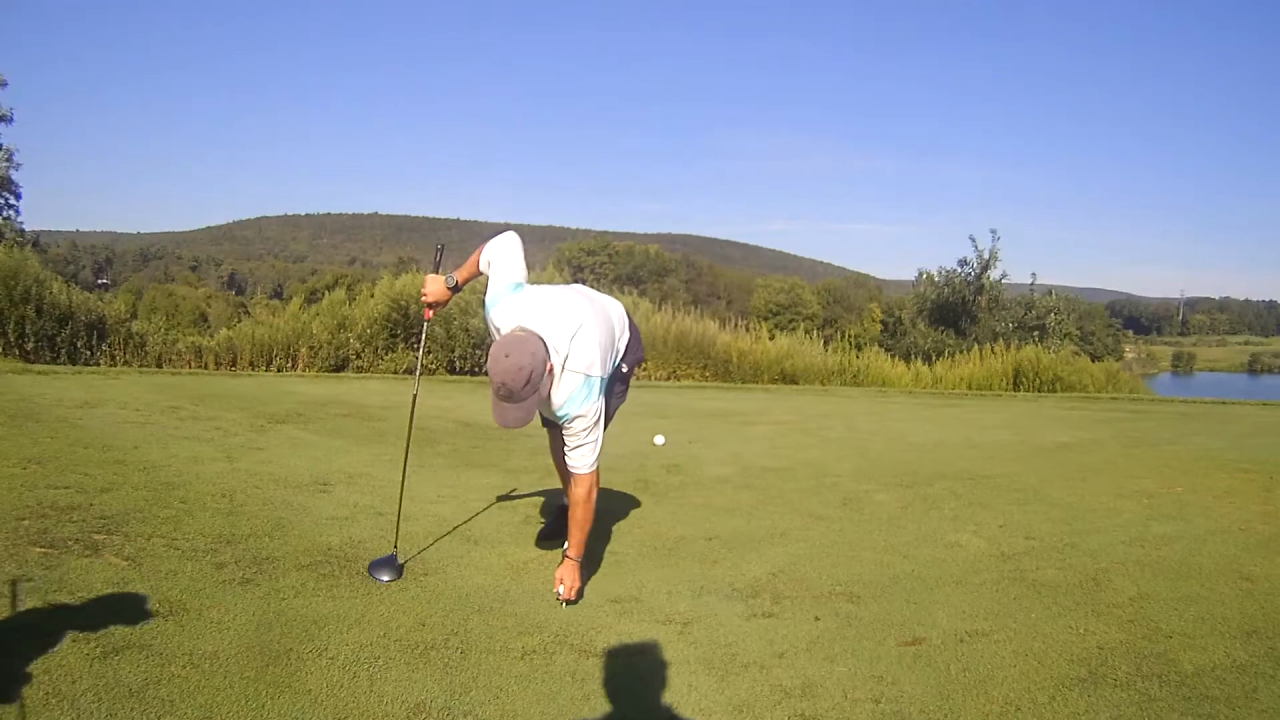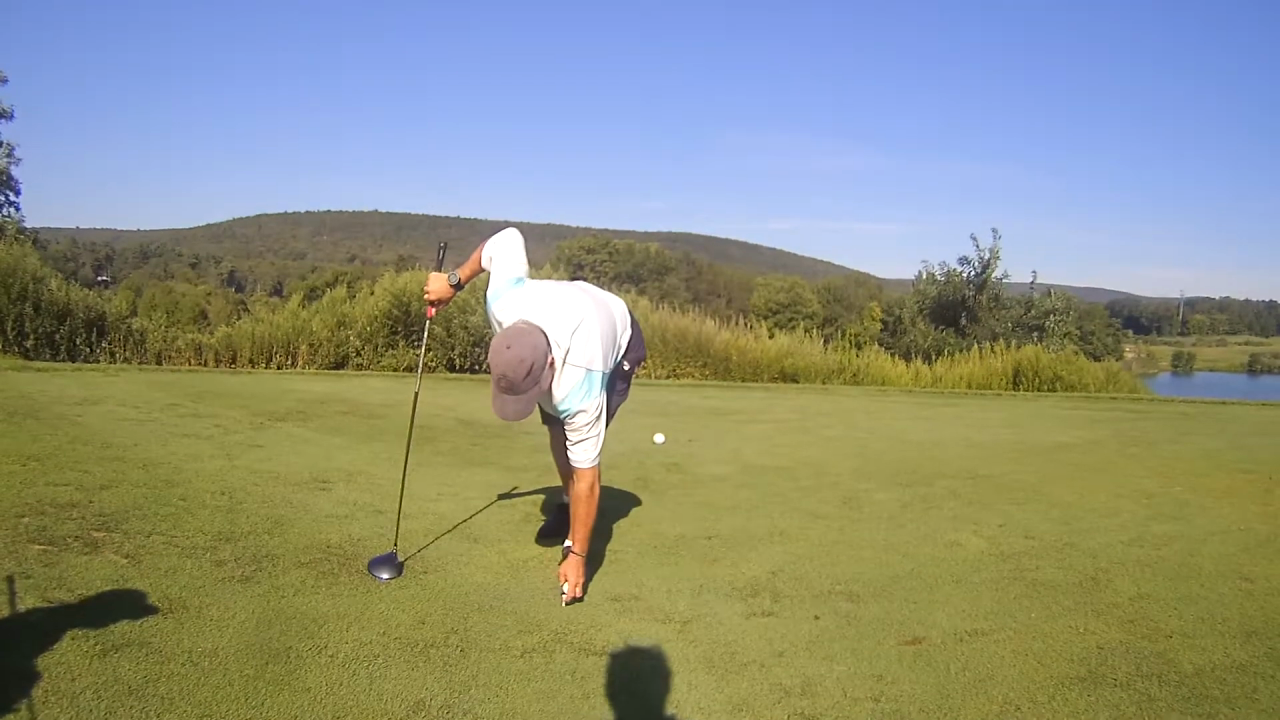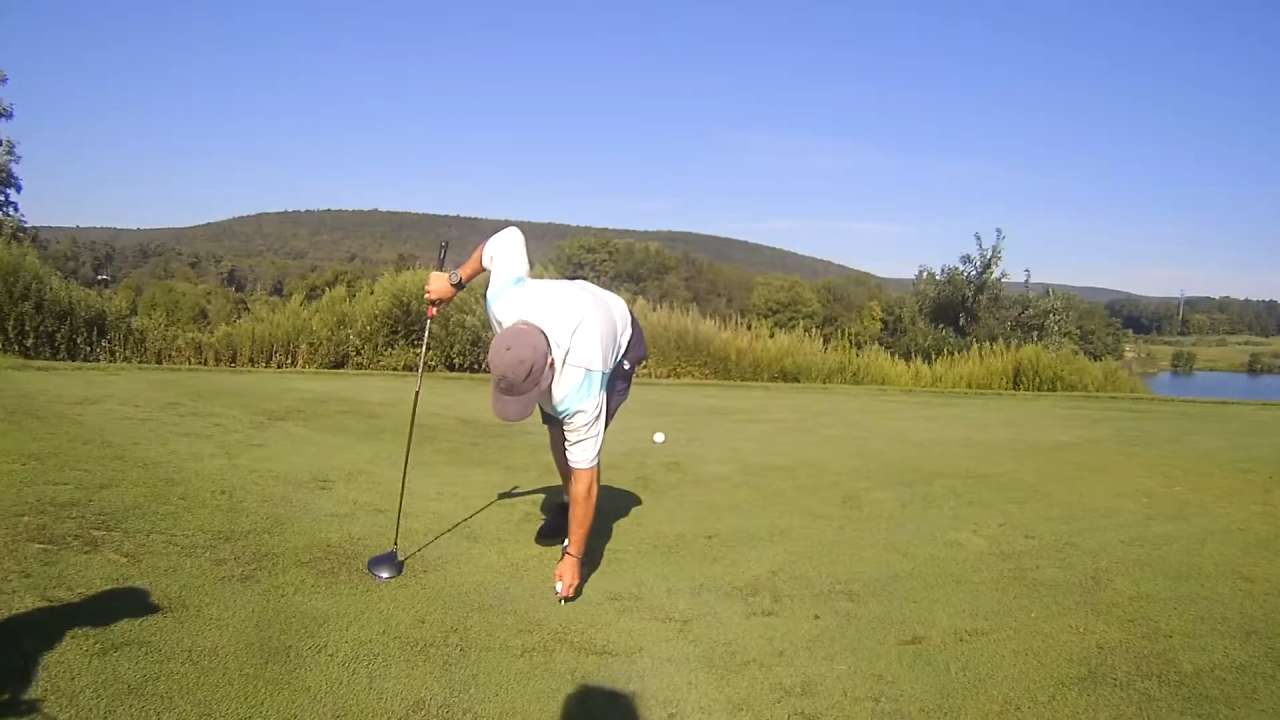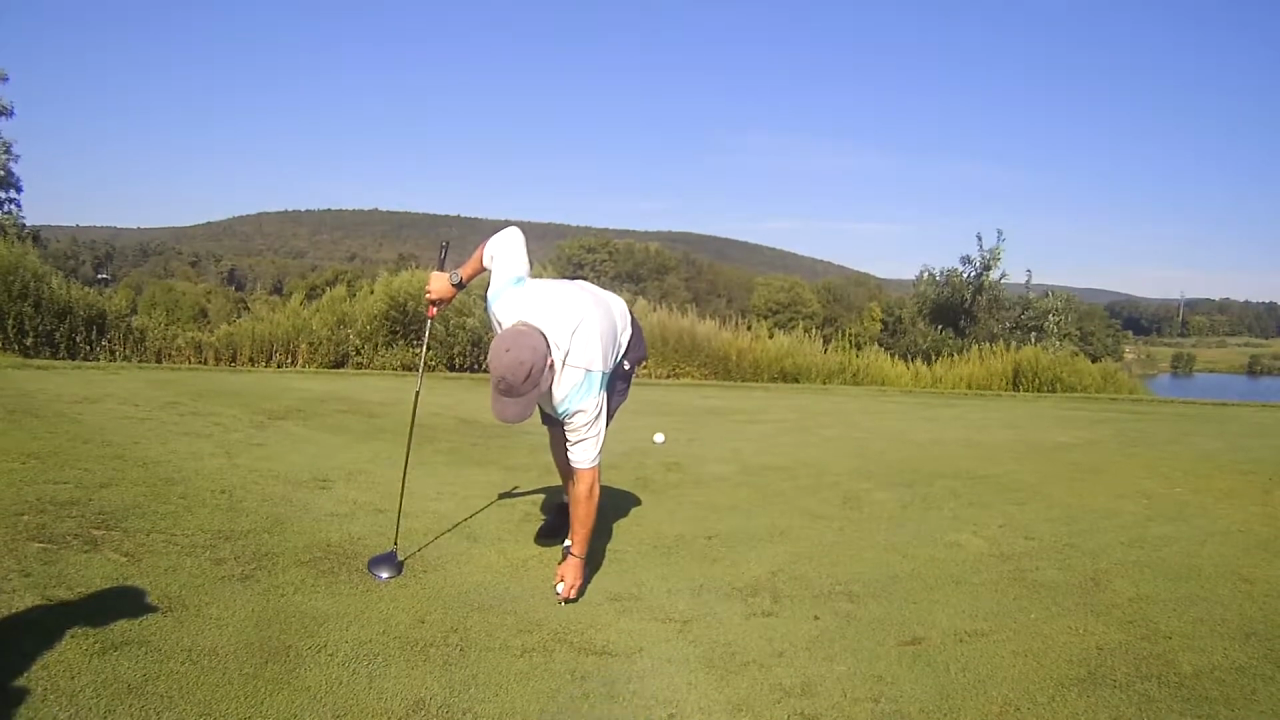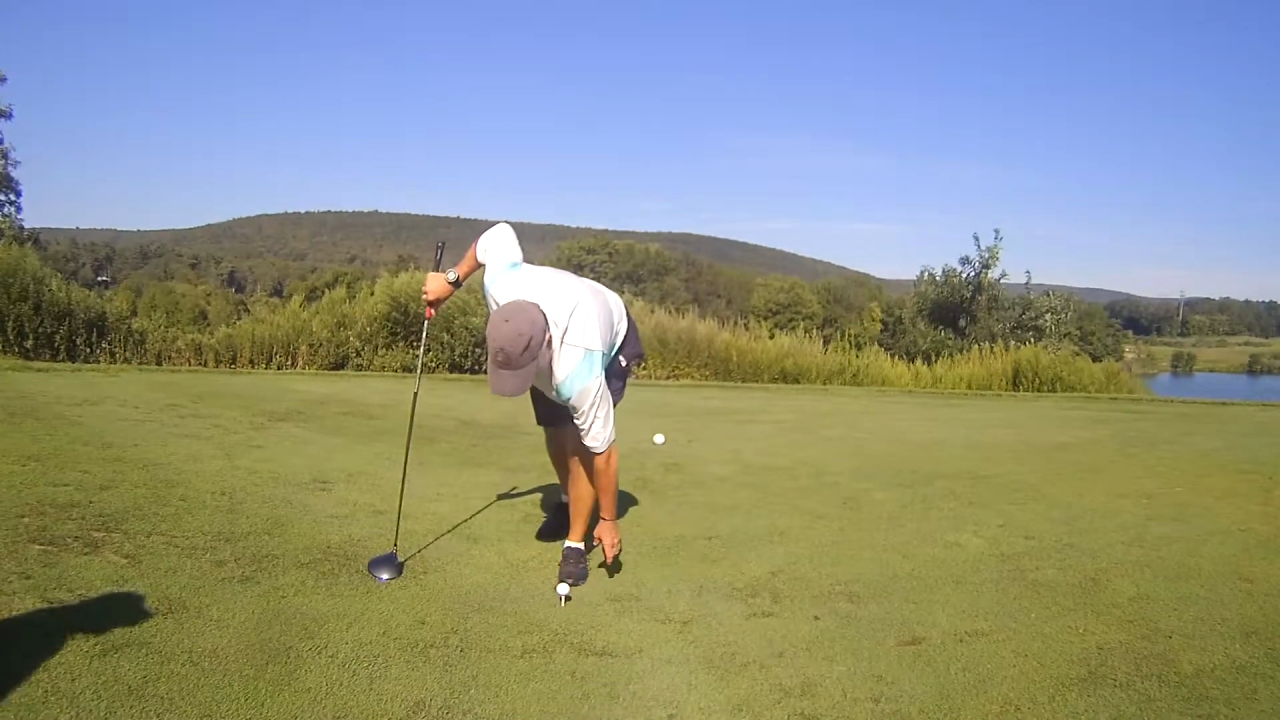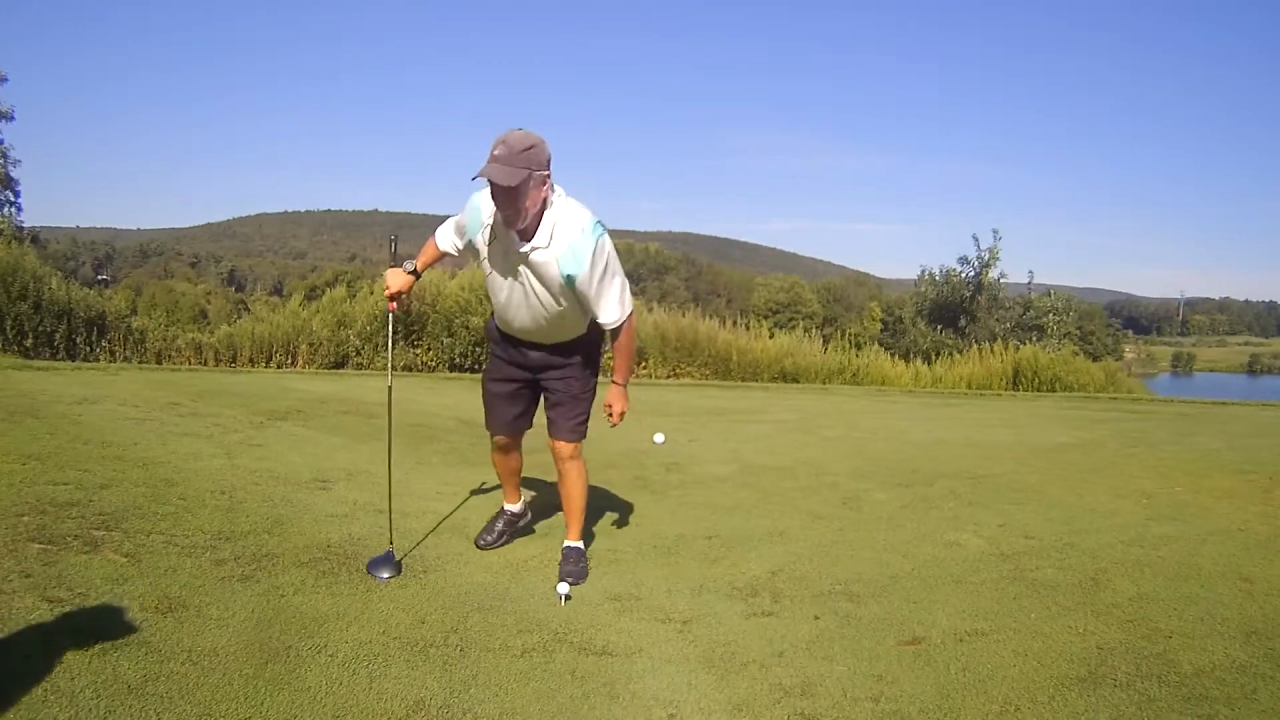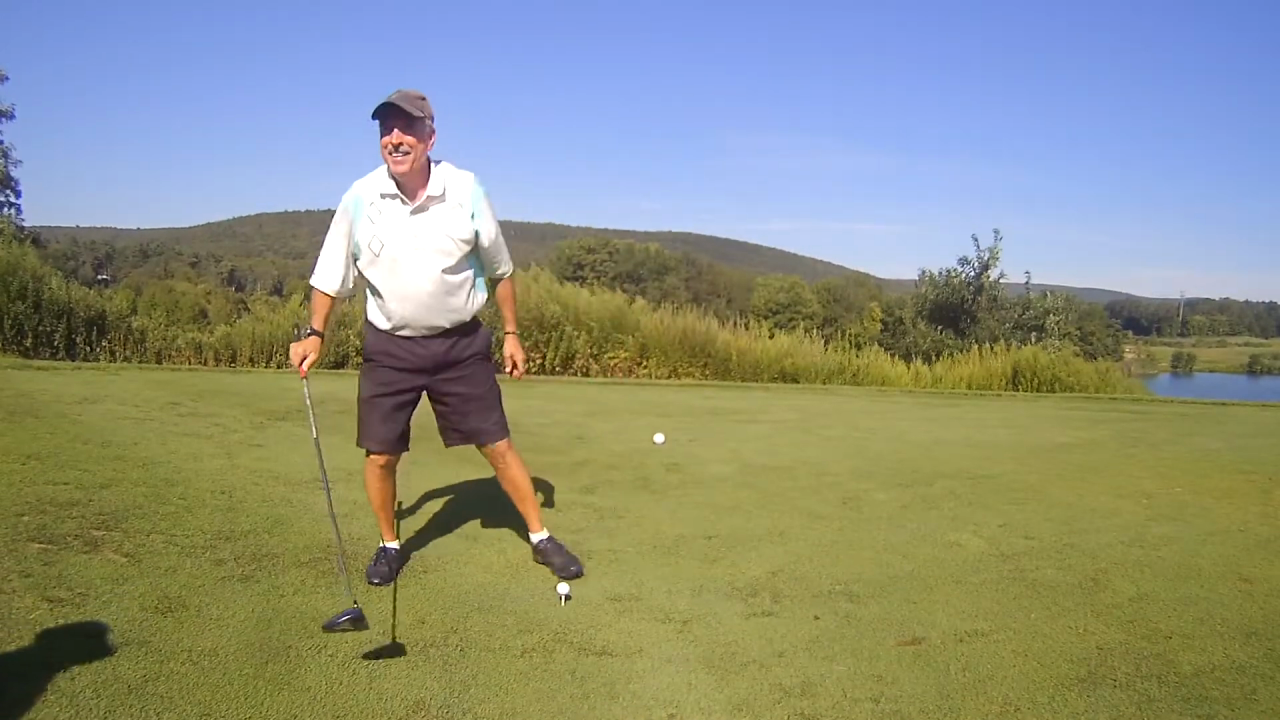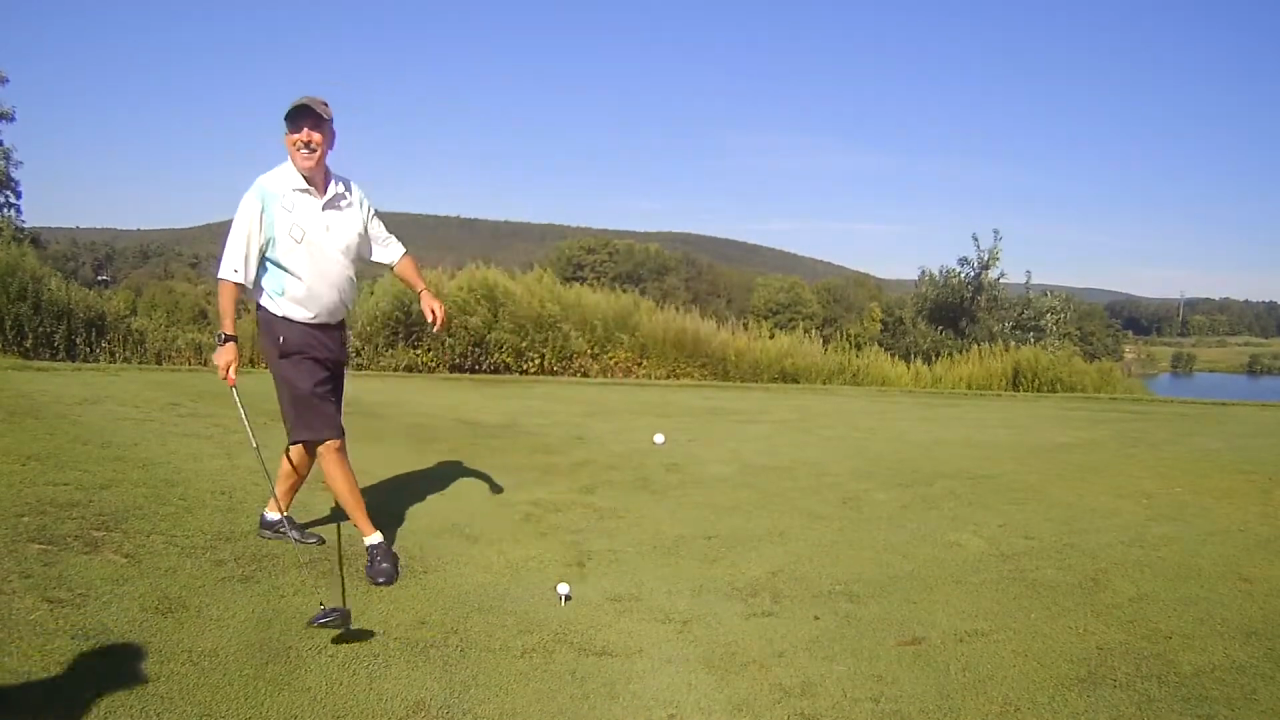
dt=0.5s
person 1, frame 1
left shoulder: (576, 393)
right shoulder: (501, 308)
left elbow: (584, 478)
right elbow: (506, 243)
left wrist: (573, 561)
right wrist: (451, 283)
left hip: (616, 346)
right hip: (576, 315)
left knee: (578, 453)
right knee: (556, 431)
left ankle: (577, 544)
right ankle: (567, 507)
person 1, frame 2
left shoulder: (577, 385)
right shoulder: (503, 301)
left elbow: (586, 474)
right elbow: (507, 238)
left wrist: (577, 556)
right wrist: (455, 281)
left hip: (618, 344)
right hip: (579, 314)
left knee: (578, 443)
right knee: (557, 428)
left ankle: (575, 536)
right ankle: (568, 504)
person 1, frame 3
left shoulder: (577, 386)
right shoulder: (503, 302)
left elbow: (584, 474)
right elbow: (508, 238)
left wrist: (573, 557)
right wrist: (455, 281)
left hip: (618, 345)
right hip: (579, 311)
left knee: (577, 443)
right knee: (557, 429)
left ankle: (573, 542)
right ankle: (567, 505)
person 1, frame 4
left shoulder: (578, 385)
right shoulder: (503, 302)
left elbow: (586, 474)
right elbow: (509, 238)
left wrist: (577, 557)
right wrist: (456, 280)
left hip: (617, 343)
right hip: (572, 314)
left knee: (578, 449)
right knee: (557, 430)
left ankle: (573, 540)
right ankle: (567, 504)
person 1, frame 5
left shoulder: (579, 371)
right shoulder: (503, 288)
left elbow: (602, 452)
right elbow: (497, 234)
left wrist: (609, 522)
right wrist: (452, 280)
left hip: (610, 348)
right hip: (551, 349)
left knee: (579, 447)
right knee: (555, 433)
left ankle: (576, 545)
right ankle: (568, 502)
person 1, frame 6
left shoulder: (582, 234)
right shoulder: (481, 211)
left elbow: (621, 317)
right elbow: (448, 237)
left wrist: (619, 384)
right wrist: (410, 272)
left hip: (570, 350)
right hip: (510, 342)
left knee: (565, 448)
right knee: (503, 436)
left ankle: (574, 544)
right ankle: (513, 508)
person 1, frame 7
left shoulder: (467, 192)
right shoulder: (359, 200)
left elbow: (499, 268)
right elbow: (332, 276)
left wrist: (510, 332)
right wrist: (314, 334)
left hip: (461, 343)
right hip: (390, 346)
left knee: (497, 446)
right knee: (379, 454)
left ankle: (540, 538)
right ankle: (390, 543)
person 1, frame 8
left shoulder: (352, 194)
right shoulder: (266, 193)
left elbow: (388, 248)
right elbow: (233, 271)
left wrist: (424, 291)
right wrist: (228, 338)
left hip: (332, 331)
right hip: (290, 333)
left knee: (312, 438)
right knee: (328, 441)
left ankle: (275, 514)
right ankle: (373, 540)
